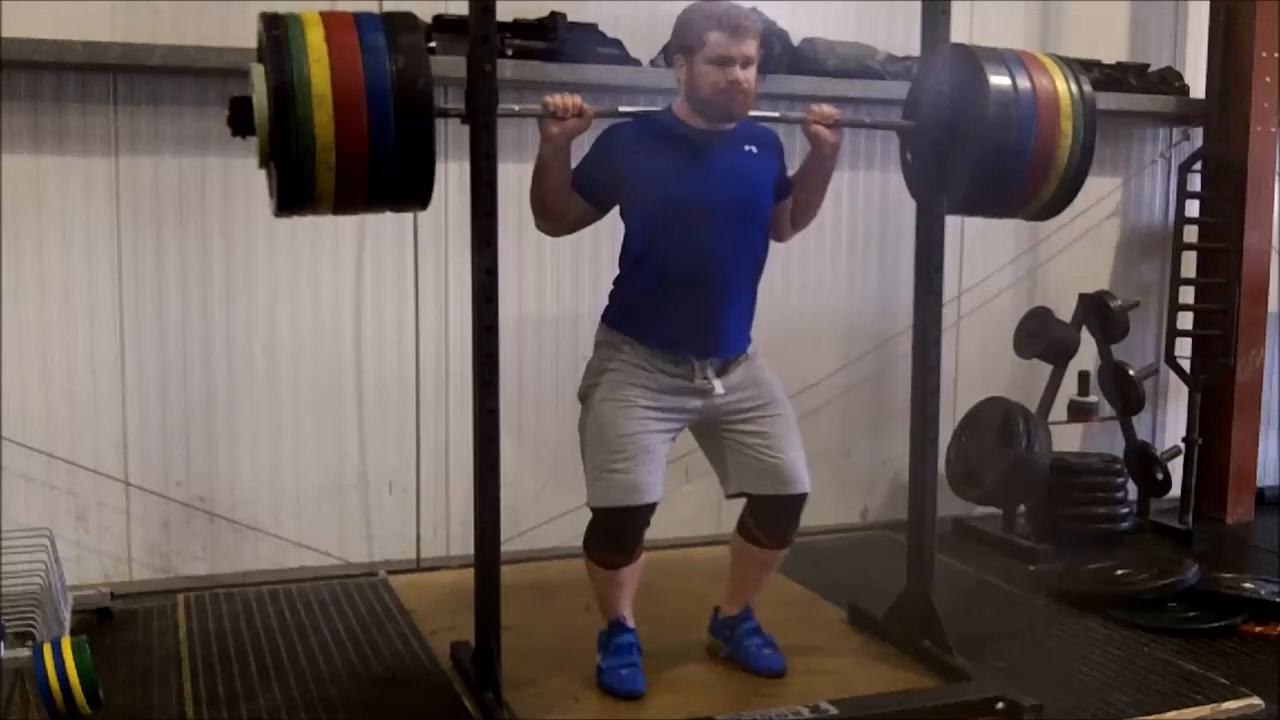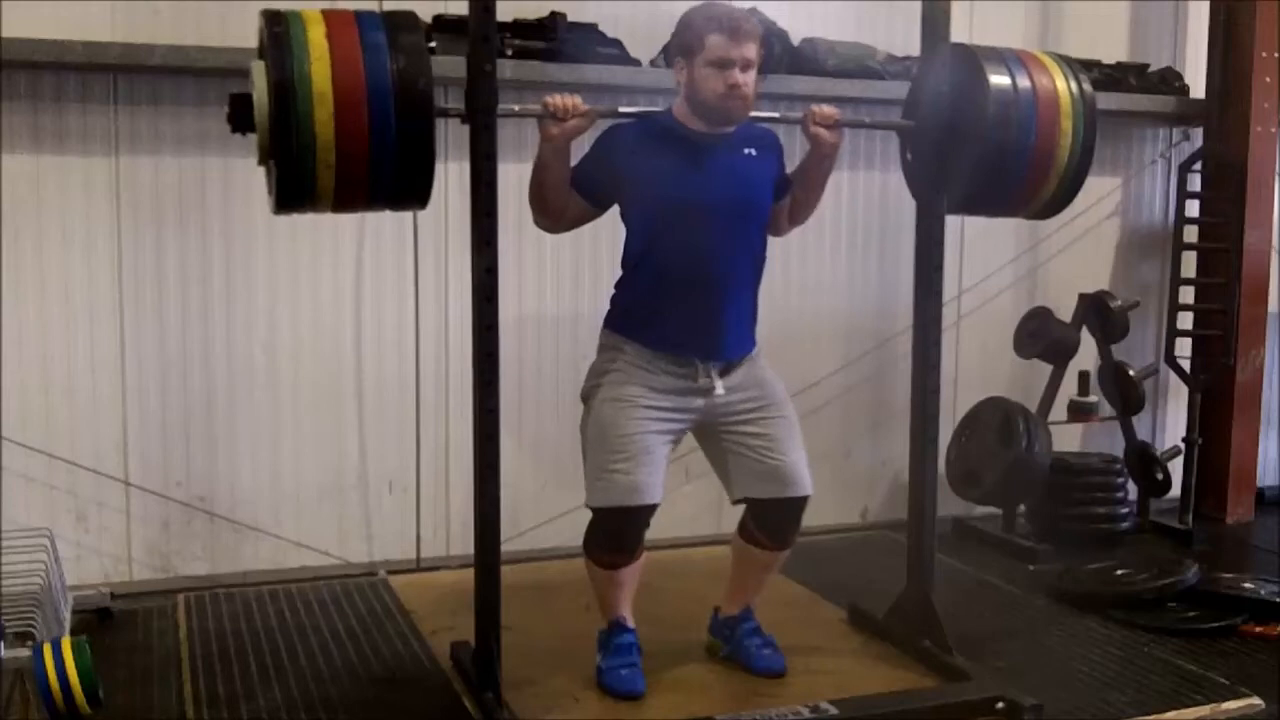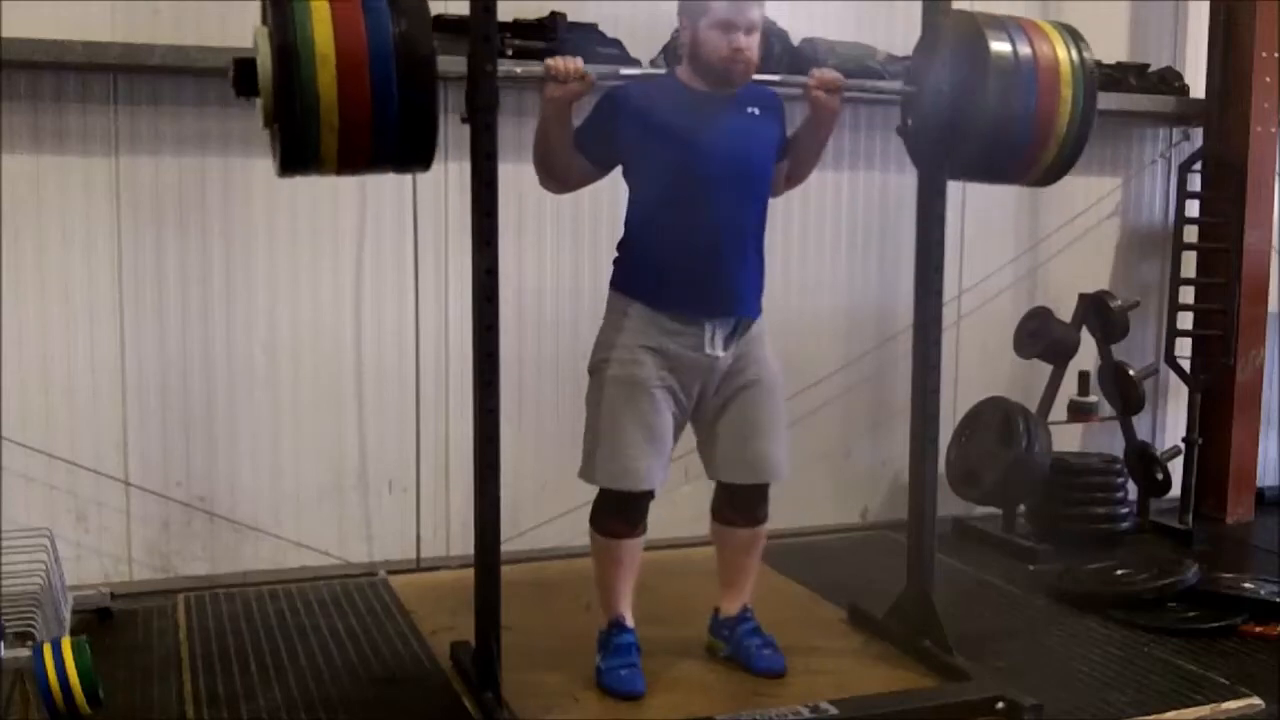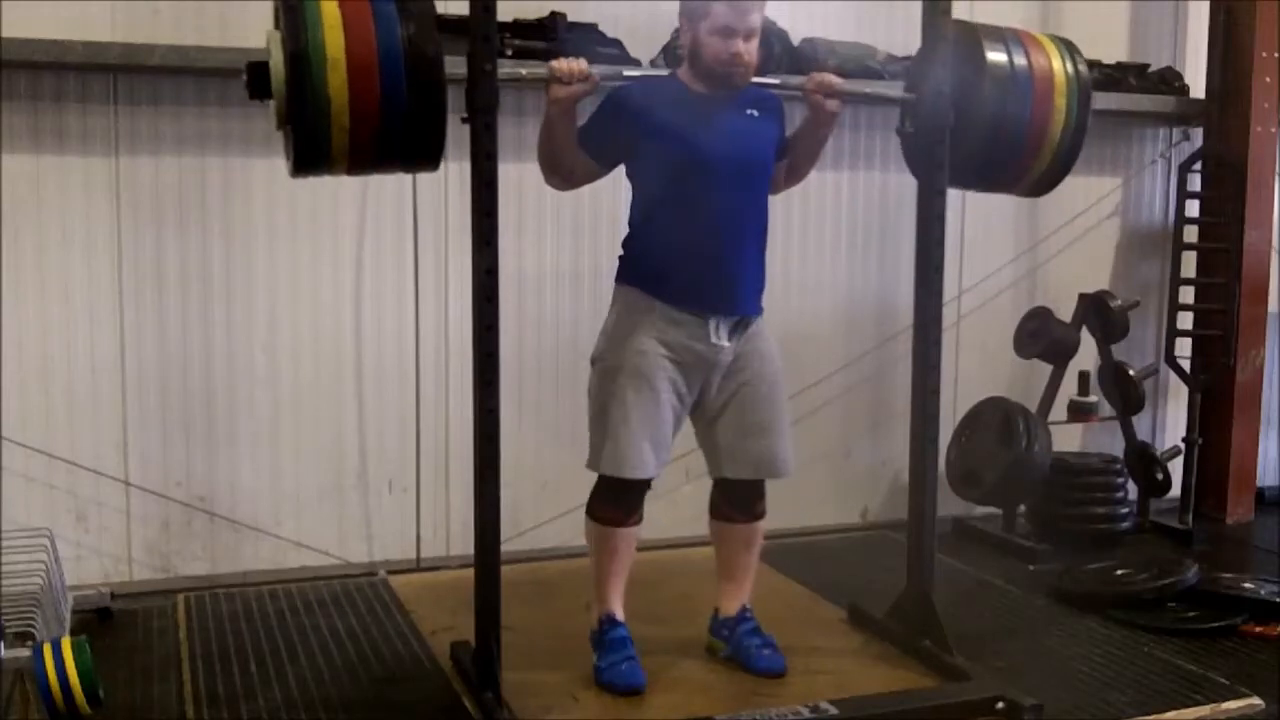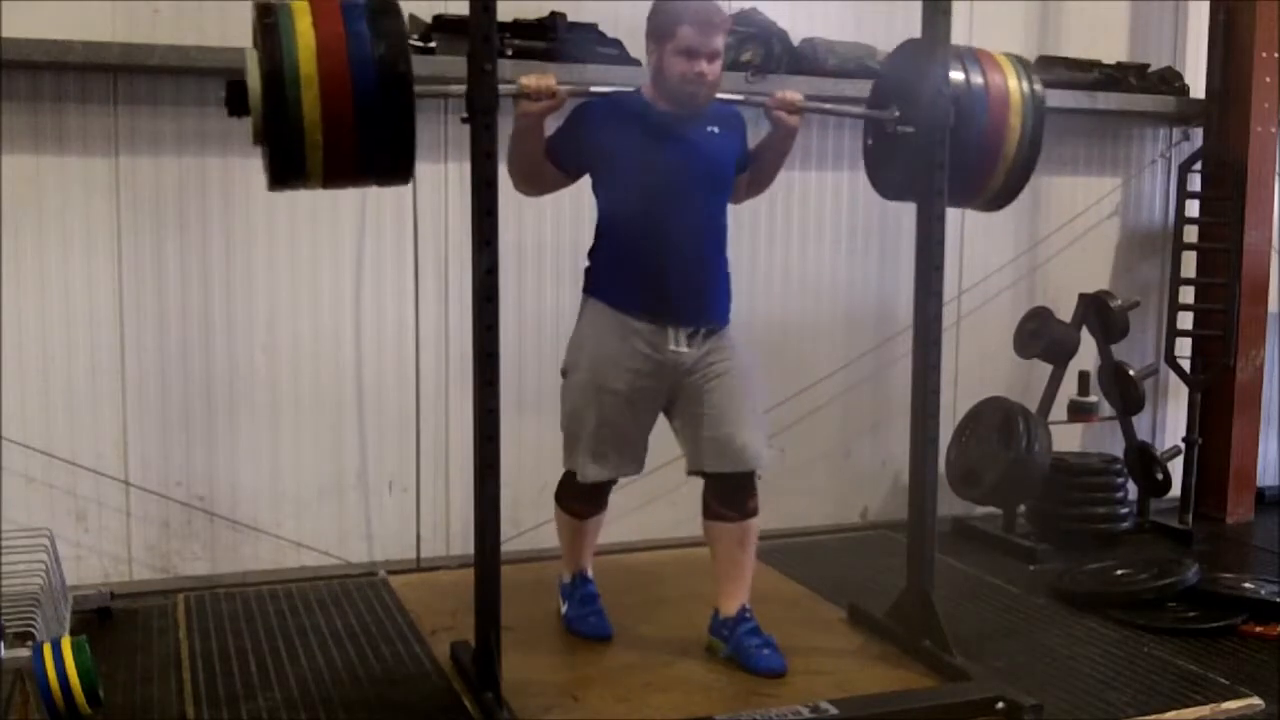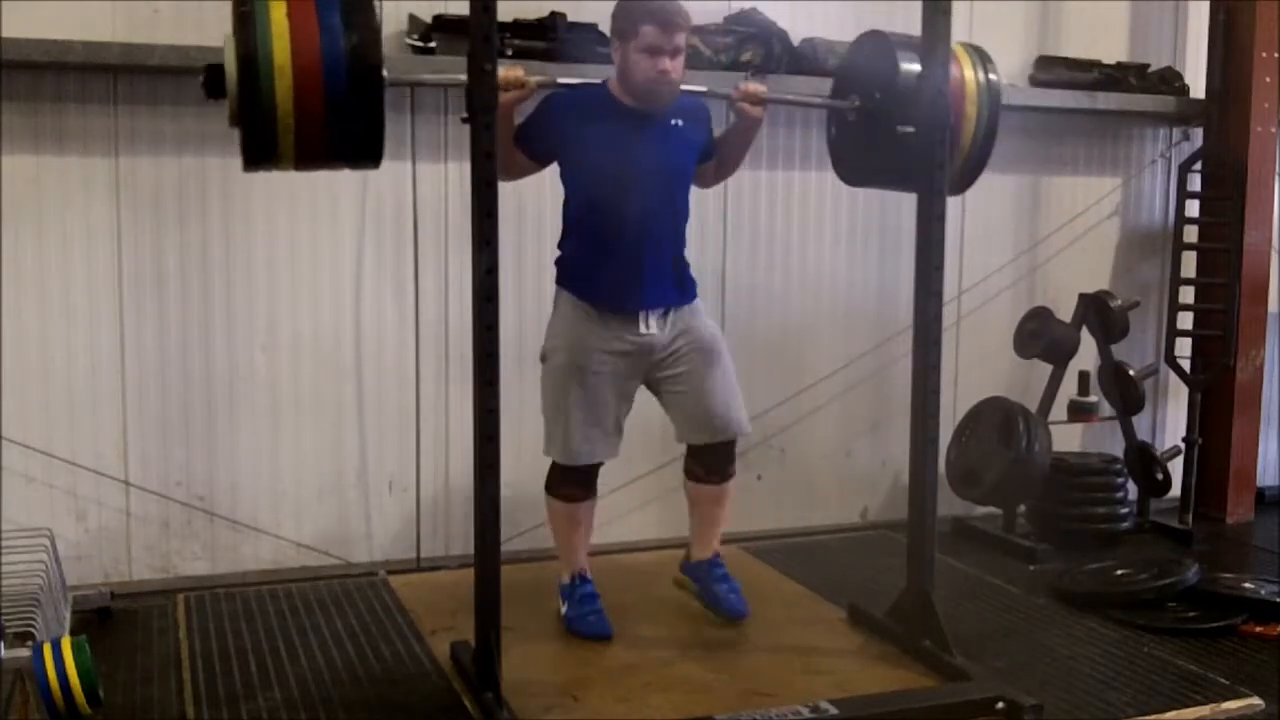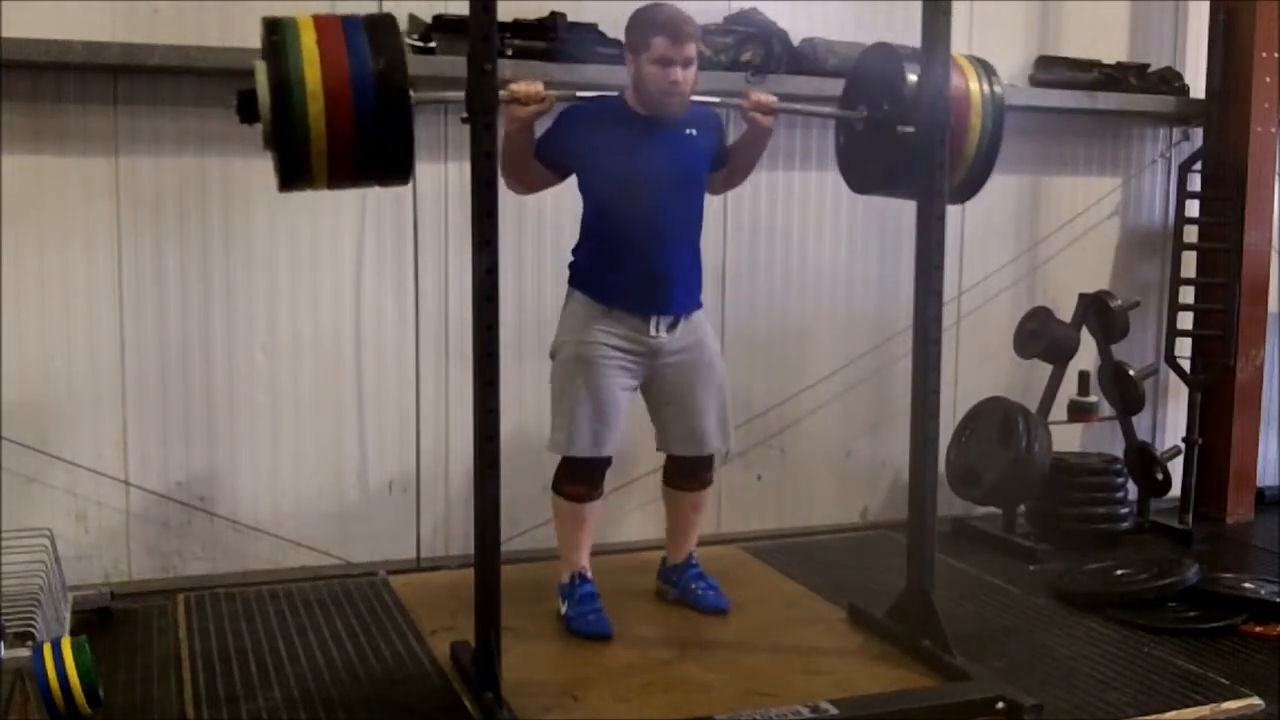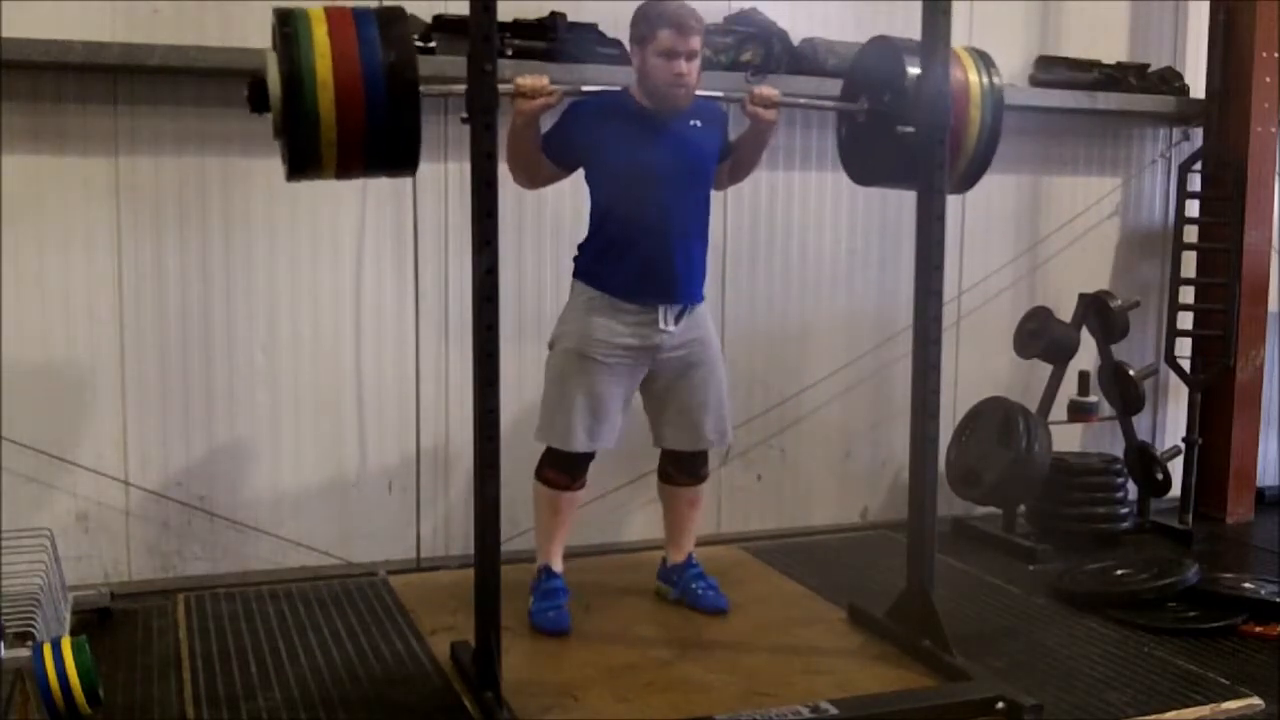
dt=0.4s
person 1, frame 1
left shoulder: (763, 145)
right shoulder: (631, 143)
left elbow: (785, 223)
right elbow: (554, 221)
left wrist: (823, 156)
right wrist: (555, 146)
left hip: (734, 363)
right hip: (638, 362)
left knee: (785, 495)
right knee: (623, 510)
left ankle: (733, 619)
right ankle: (618, 633)
person 1, frame 2
left shoulder: (763, 146)
right shoulder: (632, 144)
left elbow: (781, 218)
right elbow: (553, 216)
left wrist: (822, 154)
right wrist: (554, 145)
left hip: (740, 365)
right hip: (640, 364)
left knee: (786, 498)
right knee: (624, 509)
left ankle: (733, 620)
right ankle: (619, 633)
person 1, frame 3
left shoulder: (764, 106)
right shoulder: (637, 102)
right elbow: (558, 176)
left wrist: (823, 116)
right wrist: (555, 106)
left hip: (740, 330)
right hip: (647, 326)
left knee: (749, 483)
right knee: (627, 487)
left ankle: (733, 619)
right ankle: (618, 632)
person 1, frame 4
left shoulder: (764, 107)
right shoulder: (639, 103)
right elbow: (563, 174)
left wrist: (822, 118)
right wrist: (559, 107)
left hip: (742, 324)
right hip: (652, 318)
left knee: (745, 477)
right knee: (624, 476)
left ankle: (732, 618)
right ankle: (610, 628)
person 1, frame 5
left shoulder: (727, 124)
right shoulder: (603, 120)
right elbow: (533, 182)
left wrist: (783, 134)
right wrist: (529, 120)
left hip: (709, 331)
right hip: (619, 327)
left knee: (736, 475)
right knee: (591, 474)
left ankle: (733, 619)
right ankle: (576, 584)
person 1, frame 6
left shoulder: (691, 114)
right shoulder: (570, 110)
right elbow: (505, 166)
left wrist: (748, 124)
right wrist: (501, 109)
left hip: (678, 312)
right hip: (590, 316)
left knee: (719, 435)
right knee: (577, 458)
left ankle: (705, 561)
right ankle: (576, 584)
person 1, frame 7
left shoulder: (705, 125)
right shoulder: (587, 122)
right elbow: (523, 180)
left wrist: (758, 132)
right wrist: (517, 124)
left hip: (684, 319)
right hip: (601, 318)
left knee: (696, 452)
right knee: (585, 454)
left ankle: (679, 565)
right ankle: (578, 583)
person 1, frame 8
left shoulder: (710, 119)
right shoulder: (594, 117)
right elbow: (530, 174)
left wrist: (761, 127)
right wrist: (524, 117)
left hip: (687, 314)
right hip: (605, 310)
left knee: (691, 448)
right knee: (570, 447)
left ankle: (679, 566)
right ankle: (548, 576)
